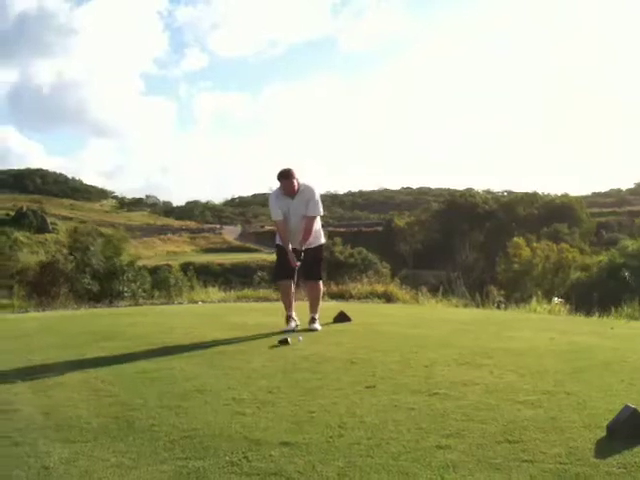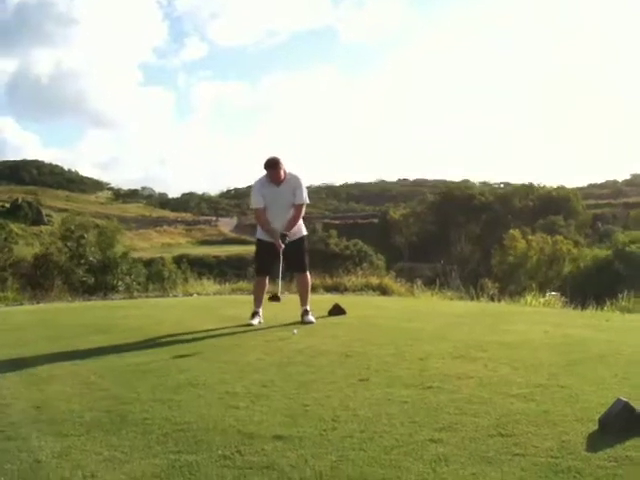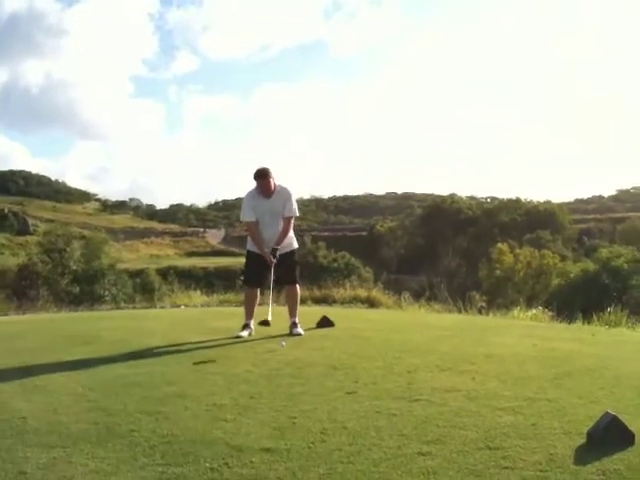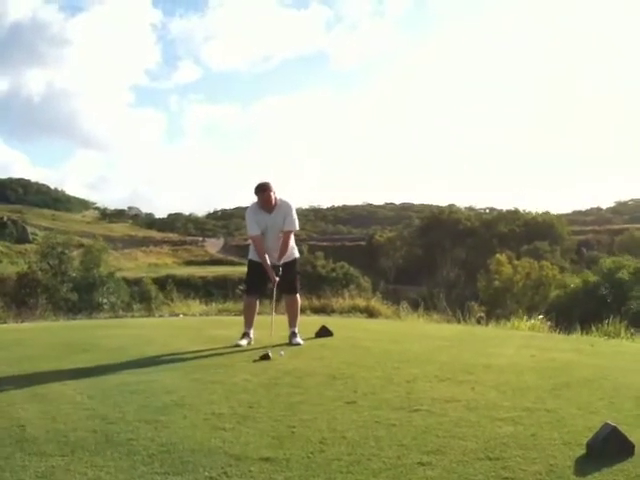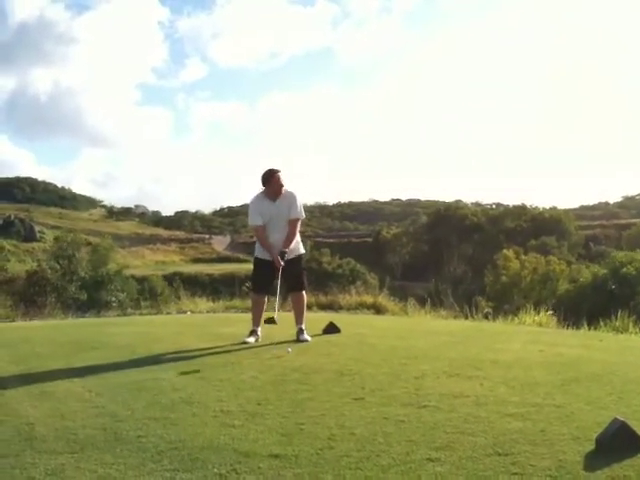
dt=0.7s
person 1, frame 1
left shoulder: (311, 193)
right shoulder: (275, 197)
left elbow: (310, 223)
right elbow: (280, 227)
left wrist: (301, 247)
right wrist: (289, 252)
left hip: (312, 242)
right hip: (286, 243)
left knee: (314, 279)
right knee: (283, 280)
left ankle: (314, 318)
right ankle: (290, 316)
person 1, frame 2
left shoulder: (296, 182)
right shoulder: (259, 186)
left elbow: (299, 210)
right elbow: (259, 215)
left wrist: (286, 233)
right wrist: (275, 237)
left hip: (295, 234)
right hip: (267, 237)
left knee: (302, 271)
right knee: (261, 274)
left ankle: (306, 310)
right ankle: (257, 312)
person 1, frame 3
left shoulder: (286, 194)
right shoulder: (249, 198)
left elbow: (288, 223)
right elbow: (251, 228)
left wrist: (276, 247)
right wrist: (265, 251)
left hip: (285, 247)
right hip: (257, 249)
left knee: (292, 283)
right knee: (251, 286)
left ankle: (294, 322)
right ankle: (248, 324)
person 1, frame 4
left shoulder: (287, 208)
right shoulder: (251, 212)
left elbow: (287, 237)
right elbow: (258, 243)
left wrist: (278, 263)
right wrist: (269, 268)
left hip: (286, 257)
right hip: (259, 258)
left knee: (292, 293)
right knee: (251, 294)
left ankle: (294, 332)
right ankle: (248, 333)
person 1, frame 5
left shoulder: (291, 197)
right shoulder: (256, 203)
left elbow: (294, 226)
right elbow: (259, 233)
left wrist: (284, 250)
right wrist: (273, 255)
left hip: (292, 252)
right hip: (265, 254)
left knee: (298, 290)
right knee: (258, 292)
left ankle: (301, 329)
right ankle: (255, 330)
